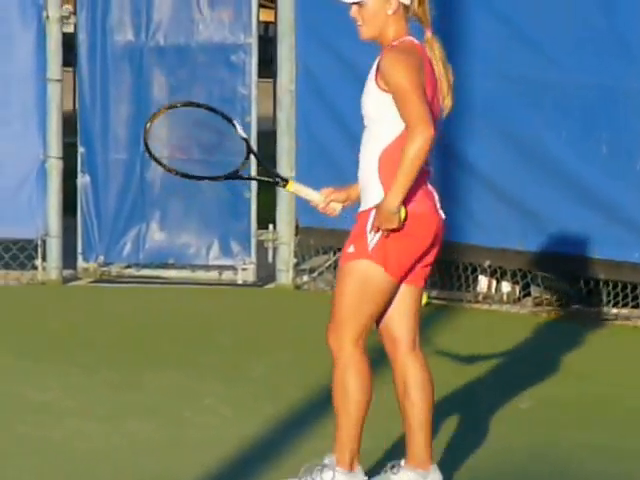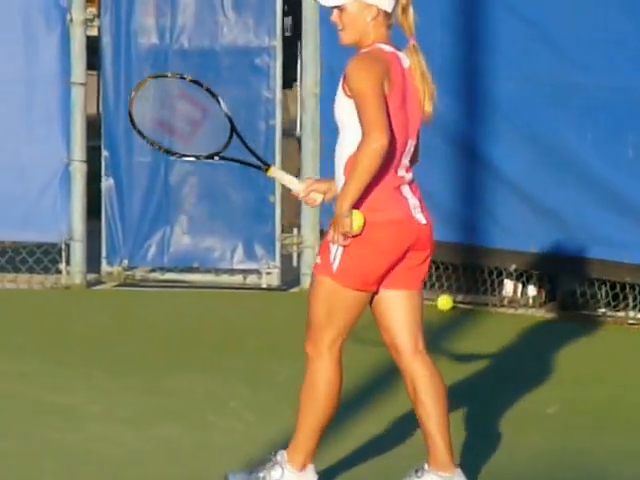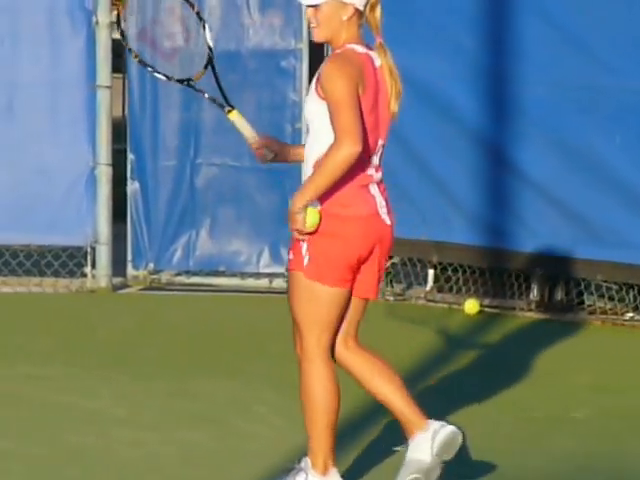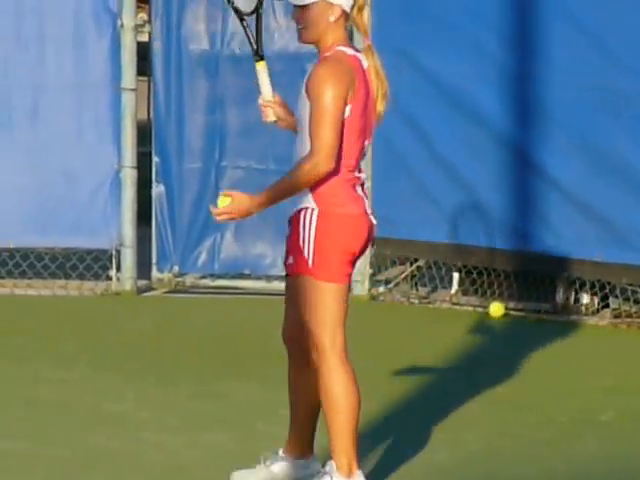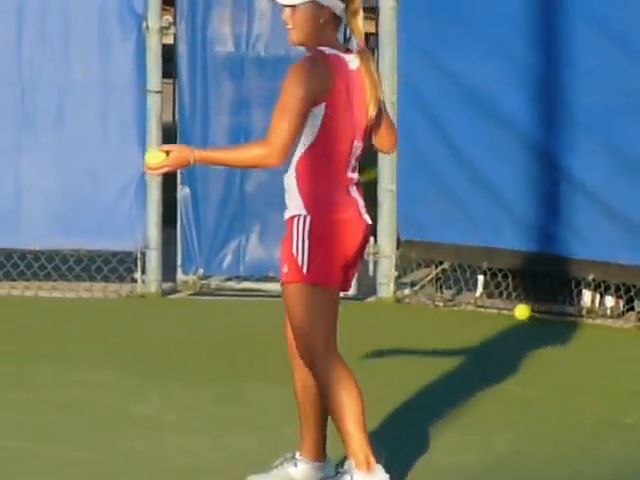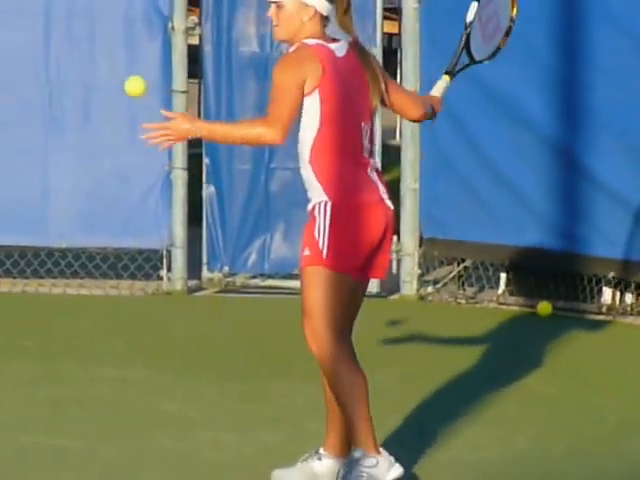
dt=0.3s
person 1, frame 1
left shoulder: (398, 57)
right shoulder: (420, 58)
left elbow: (422, 133)
left wrist: (387, 202)
right wrist: (355, 191)
left hip: (392, 223)
right hip: (416, 215)
left knee: (343, 340)
right knee: (400, 345)
person 1, frame 2
left shoulder: (364, 65)
right shoulder: (411, 67)
left elbow: (377, 140)
left wrist: (344, 204)
right wrist: (338, 186)
left hip: (370, 226)
right hip: (409, 221)
left knee: (321, 348)
right knee: (409, 351)
person 1, frame 3
left shoulder: (339, 65)
right shoulder: (380, 65)
left elbow: (349, 146)
left wrist: (300, 200)
right wrist: (287, 151)
left hip: (332, 220)
right hip: (373, 218)
left knee: (311, 349)
right knee: (340, 347)
right ankle: (424, 430)
person 1, frame 4
left shoulder: (330, 69)
right shoulder: (364, 66)
left elbow: (323, 159)
left wrist: (260, 200)
right wrist: (296, 122)
left hip: (325, 218)
right hip: (350, 216)
left knee: (327, 351)
right knee: (296, 339)
person 1, frame 5
left shoulder: (308, 70)
right shoulder: (361, 70)
left elbow: (273, 153)
right elbow: (388, 144)
left wrist: (193, 156)
left hip: (317, 223)
right hip: (349, 219)
left knee: (320, 354)
right knee: (302, 348)
person 1, frame 6
left shoulder: (298, 60)
right shoulder: (356, 57)
left elbow: (275, 131)
right elbow: (415, 108)
left wrist: (196, 130)
right wrist: (430, 104)
left hip: (339, 209)
right hip: (371, 207)
left knee: (324, 339)
right knee: (333, 340)
